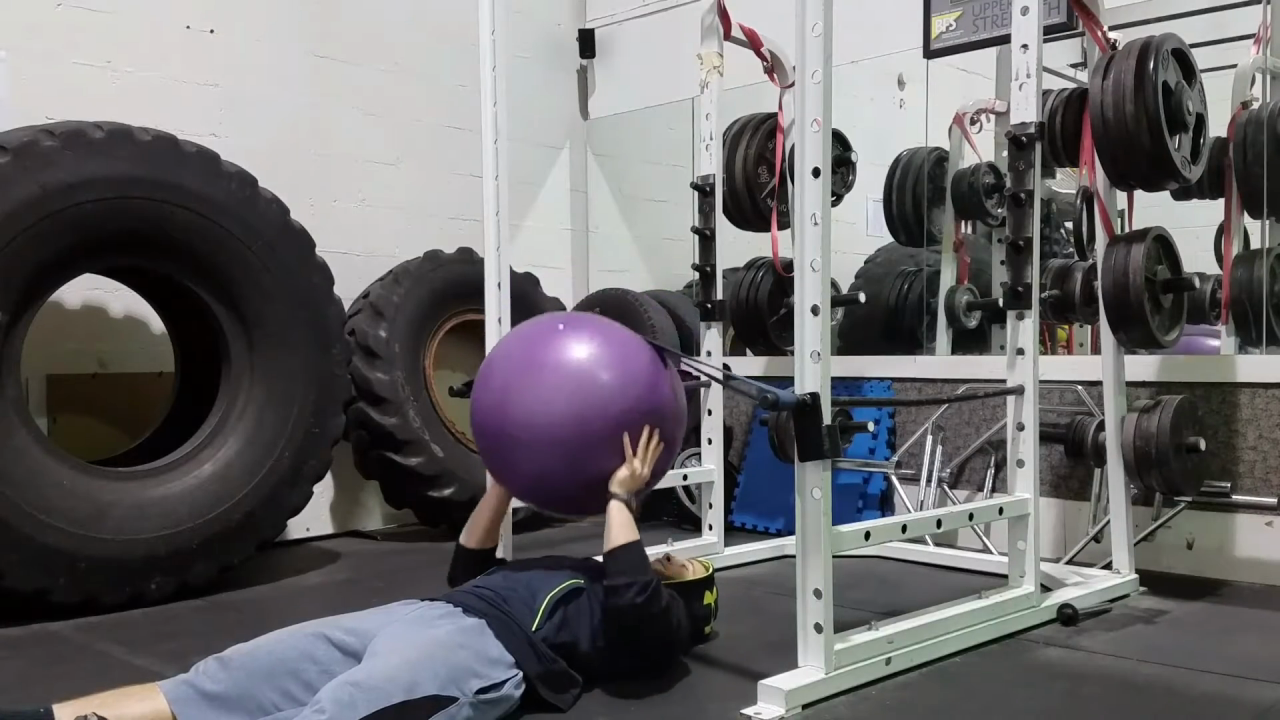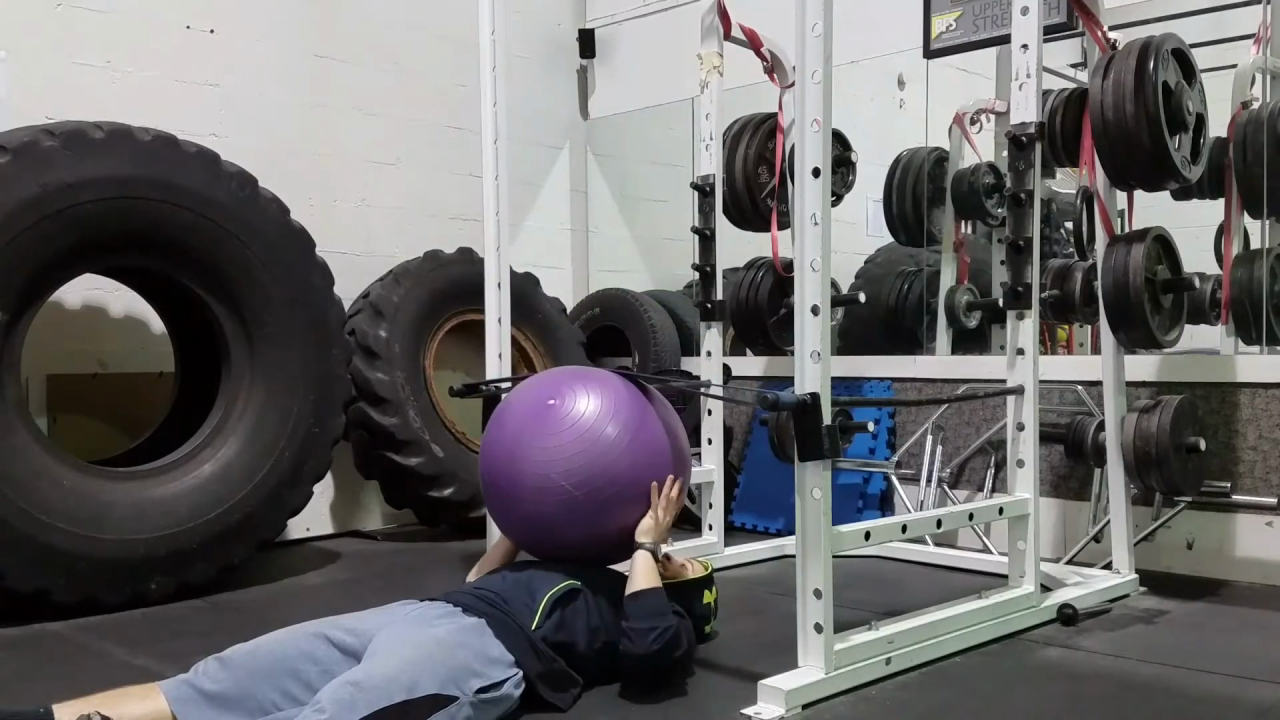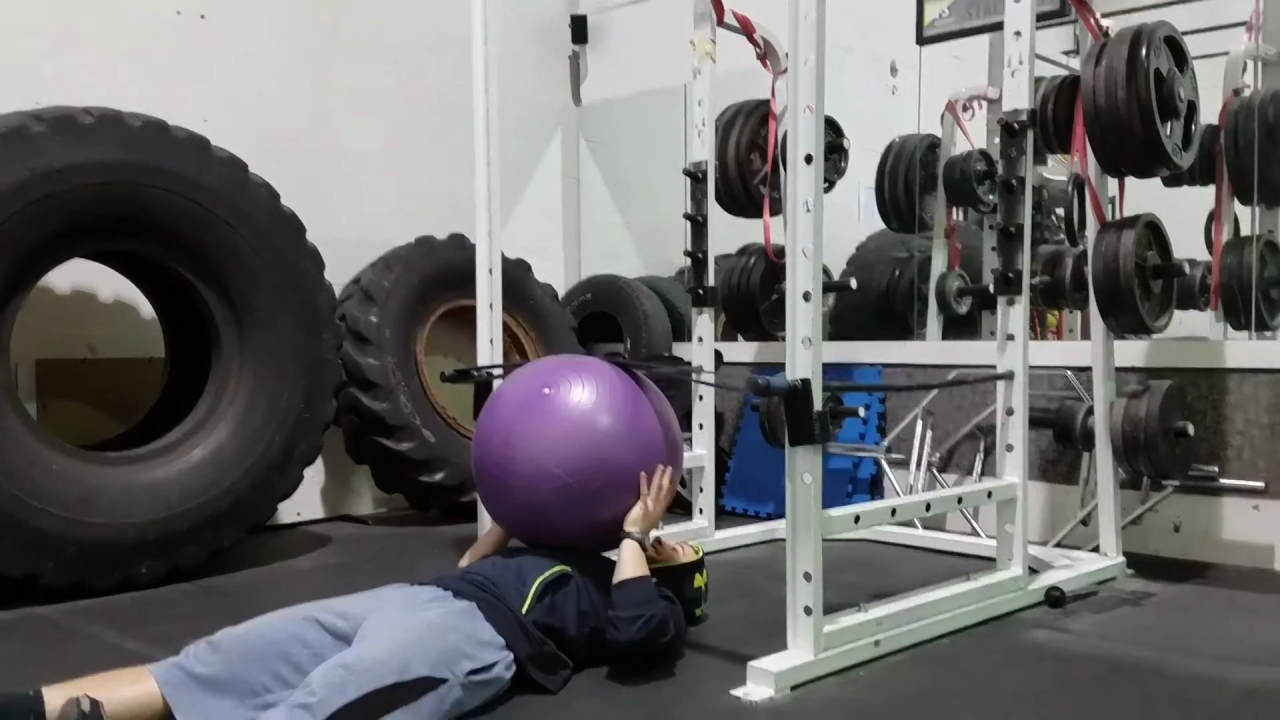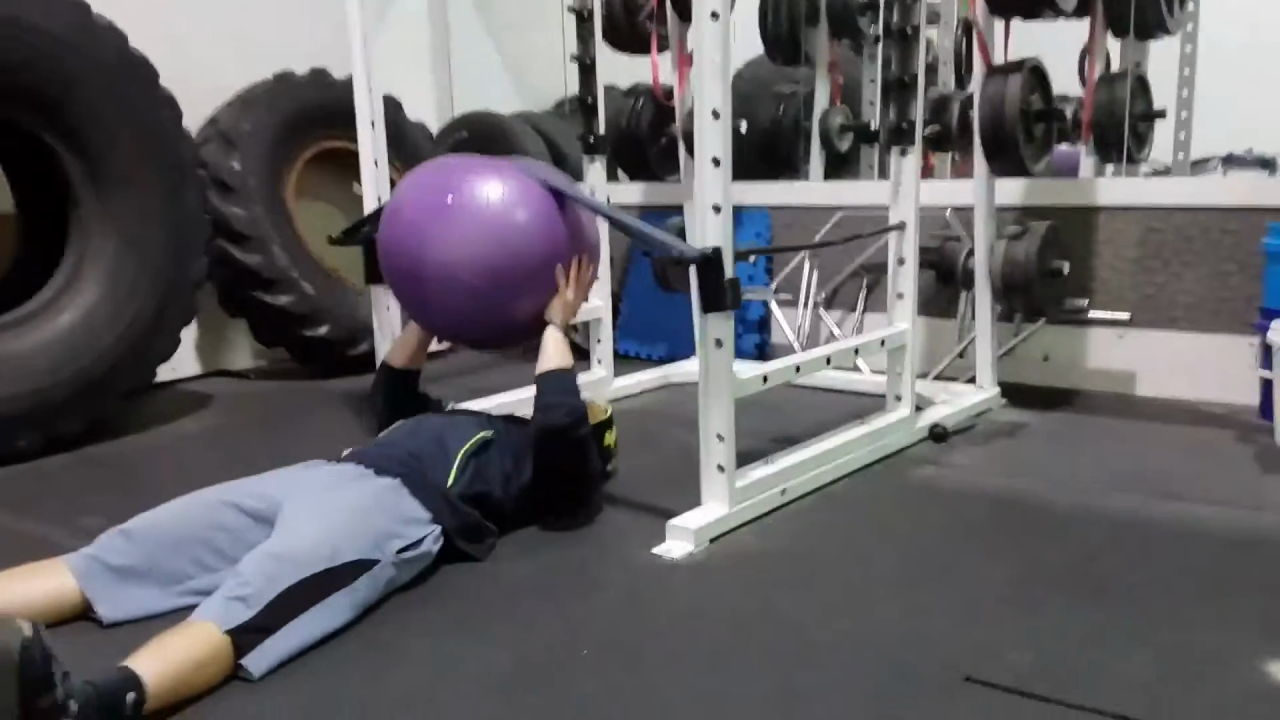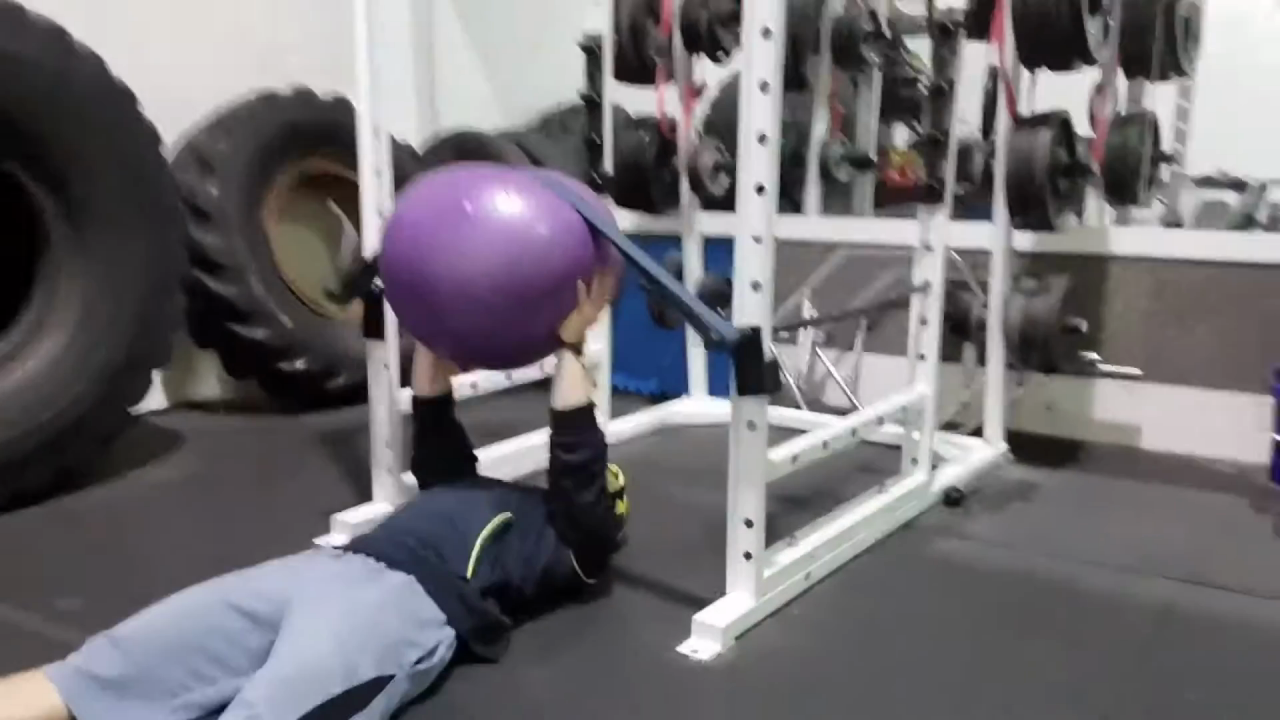
dt=0.5s
person 1, frame 1
left shoulder: (661, 626)
right shoulder: (577, 576)
left elbow: (632, 595)
right elbow: (467, 565)
left wrist: (621, 495)
left hip: (488, 650)
right hip: (417, 613)
person 1, frame 2
left shoulder: (670, 630)
right shoulder: (595, 580)
left elbow: (645, 649)
right elbow: (478, 584)
left wrist: (646, 544)
left hip: (489, 651)
right hip: (418, 612)
person 1, frame 3
left shoulder: (660, 617)
right shoulder: (586, 569)
left elbow: (630, 637)
left wrist: (632, 535)
left hip: (478, 634)
right hip: (413, 597)
person 1, frame 4
left shoulder: (571, 470)
right shoulder: (492, 430)
left elbow: (559, 421)
right elbow: (390, 399)
left wrist: (555, 324)
left hip: (400, 506)
left knee: (243, 607)
right knee: (119, 555)
person 1, frame 5
left shoulder: (577, 540)
right shoulder: (486, 494)
left elbow: (578, 456)
right elbow: (433, 430)
left wrist: (570, 346)
left hip: (410, 600)
right hip: (325, 566)
right knee: (103, 666)
